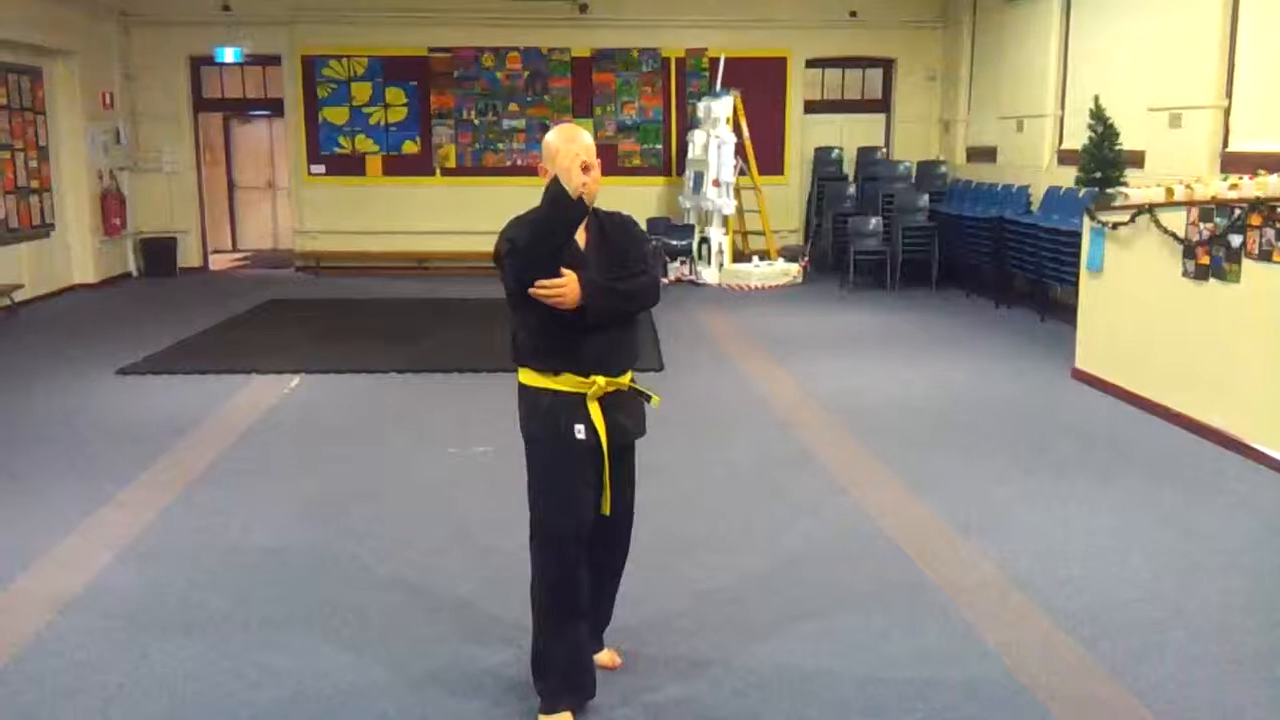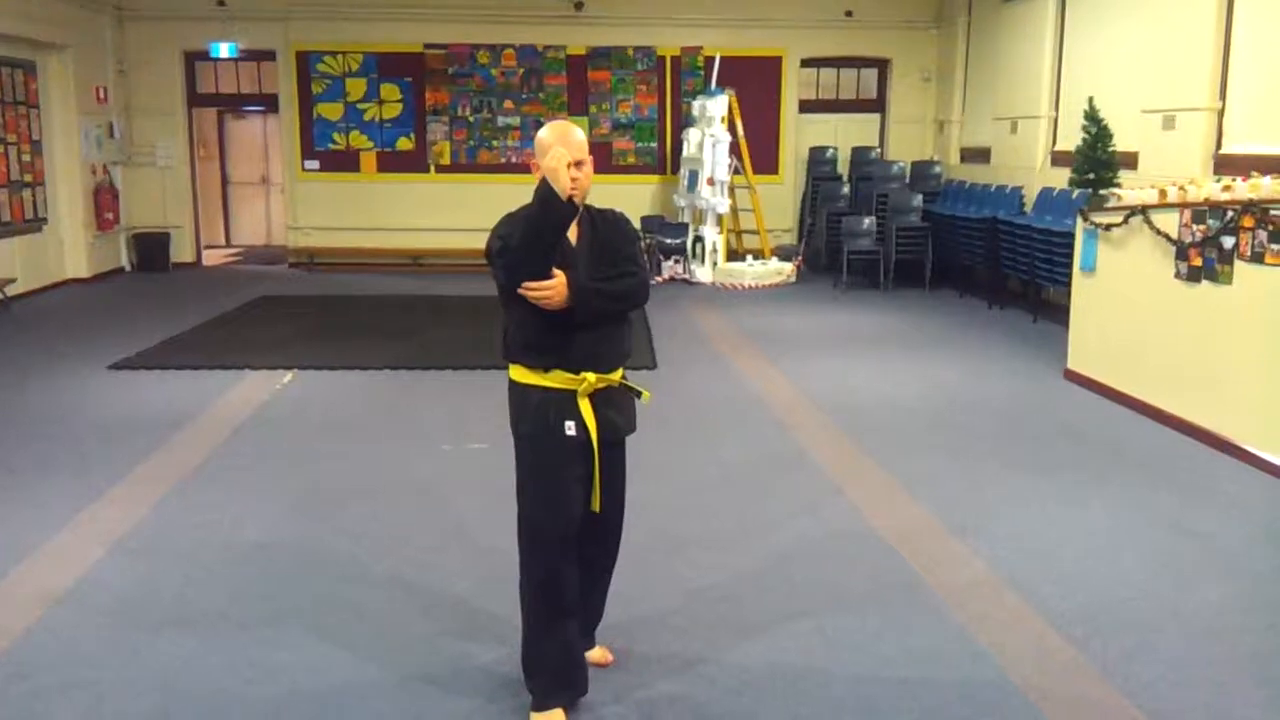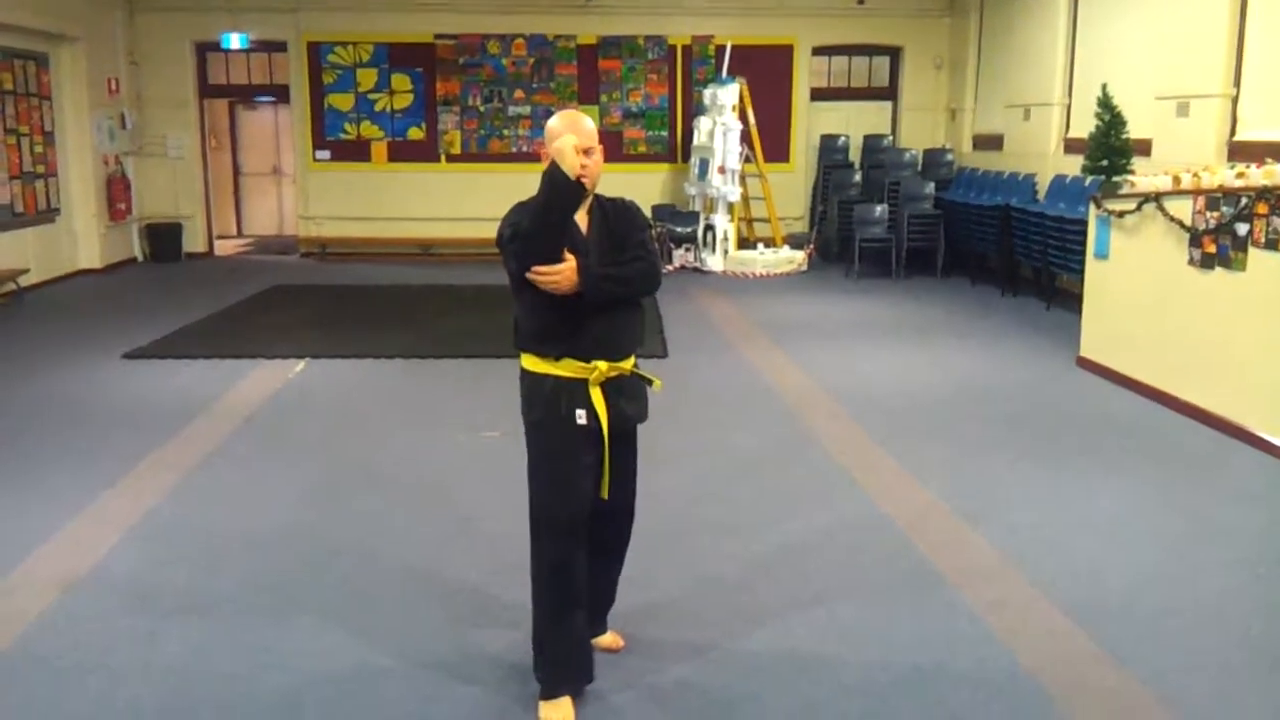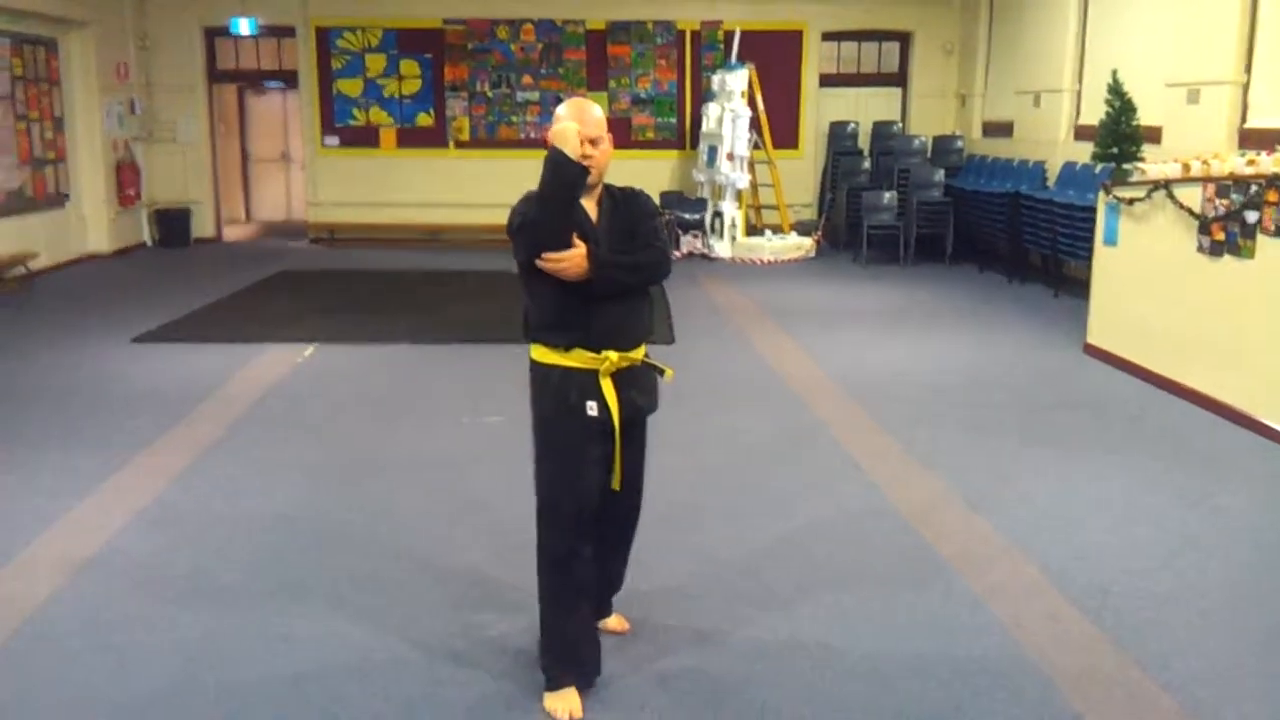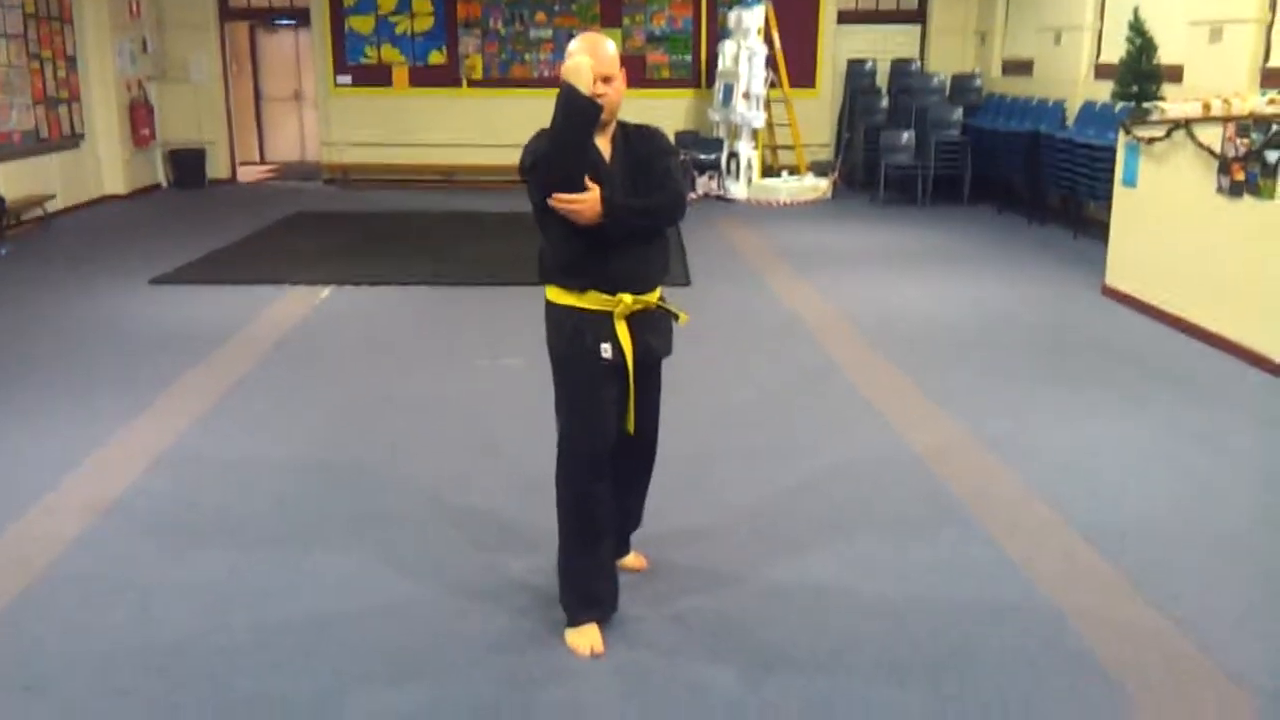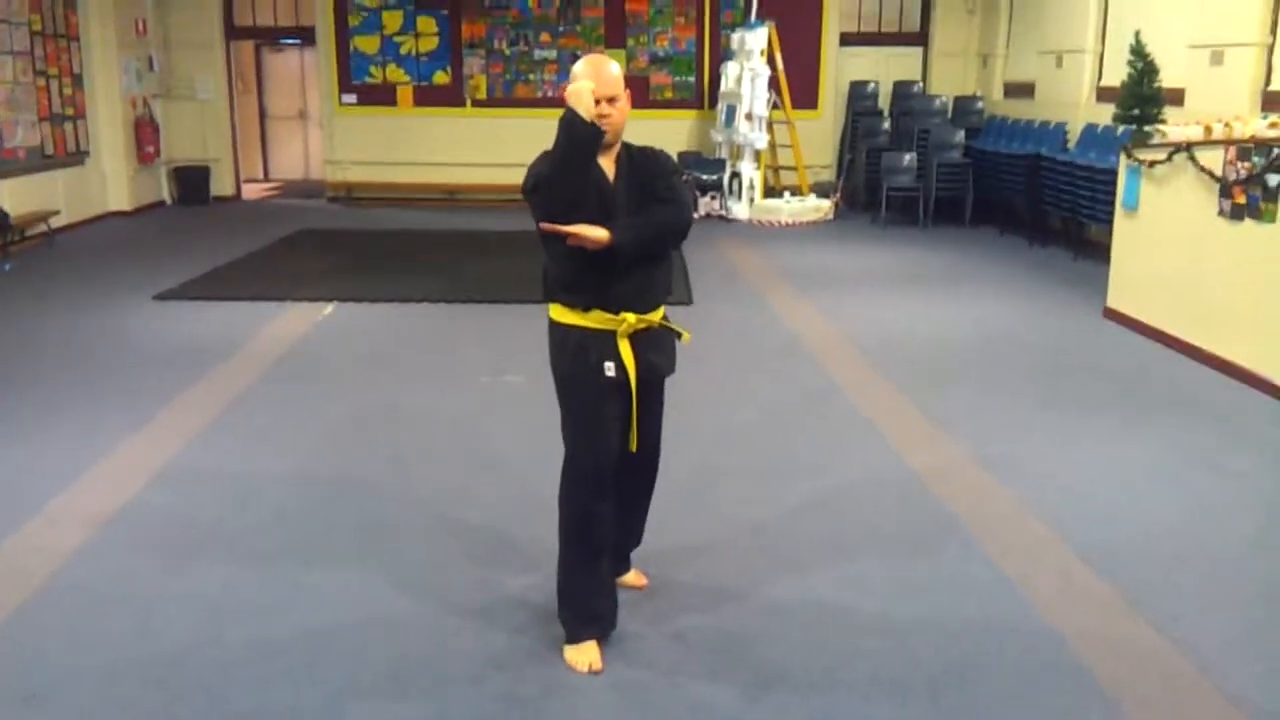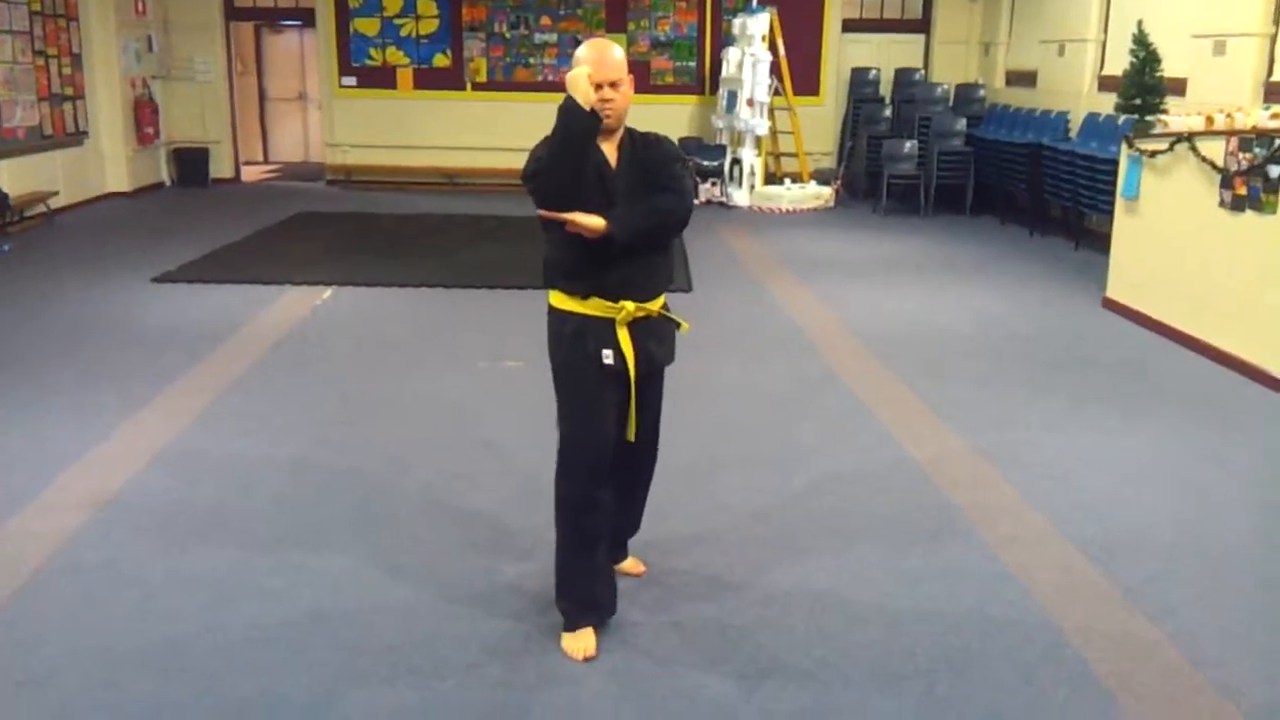
dt=0.4s
person 1, frame 1
left shoulder: (621, 230)
right shoulder: (523, 233)
left elbow: (647, 288)
right elbow: (532, 266)
left wrist: (587, 295)
right wrist: (562, 193)
left hip: (613, 402)
right hip: (553, 407)
left knee: (609, 531)
right knee: (559, 539)
left ankle: (587, 637)
person 1, frame 2
left shoulder: (613, 228)
right shoulder: (515, 230)
left elbow: (636, 287)
right elbow: (526, 266)
left wrist: (575, 294)
right wrist: (552, 195)
left hip: (605, 399)
right hip: (543, 402)
left knee: (599, 528)
right knee: (548, 536)
left ankle: (579, 634)
person 1, frame 3
left shoulder: (625, 216)
right shoulder: (526, 219)
left elbow: (648, 274)
right elbow: (536, 254)
left wrist: (584, 279)
right wrist: (560, 178)
left hip: (616, 387)
right hip: (554, 391)
left knee: (611, 516)
right knee: (558, 525)
left ankle: (590, 619)
person 1, frame 4
left shoulder: (634, 205)
right shoulder: (535, 209)
left elbow: (656, 262)
right elbow: (546, 240)
left wrist: (594, 265)
right wrist: (561, 160)
left hip: (626, 377)
right hip: (564, 382)
left knee: (618, 504)
right knee: (565, 516)
left ankle: (595, 602)
right ankle: (565, 667)
person 1, frame 5
left shoulder: (649, 145)
right shoulder: (548, 147)
left elbow: (671, 204)
right elbow: (558, 182)
left wrist: (607, 211)
right wrist: (574, 99)
left hip: (642, 319)
right hip: (580, 323)
left knee: (635, 443)
right knee: (586, 453)
left ankle: (614, 541)
right ankle: (584, 603)
person 1, frame 6
left shoulder: (653, 166)
right shoulder: (553, 167)
left elbow: (676, 221)
right elbow: (557, 200)
left wrist: (610, 238)
right wrist: (577, 124)
left hip: (645, 337)
right hip: (583, 341)
left knee: (637, 460)
right knee: (589, 469)
left ankle: (614, 559)
right ankle: (583, 620)
person 1, frame 7
left shoulder: (658, 153)
right shoulder: (557, 151)
left elbow: (676, 210)
right elbow: (552, 190)
left wrist: (609, 226)
right wrist: (576, 111)
left hip: (644, 325)
right hip: (581, 327)
left knee: (635, 447)
right knee: (585, 456)
left ankle: (611, 545)
right ankle: (581, 607)
